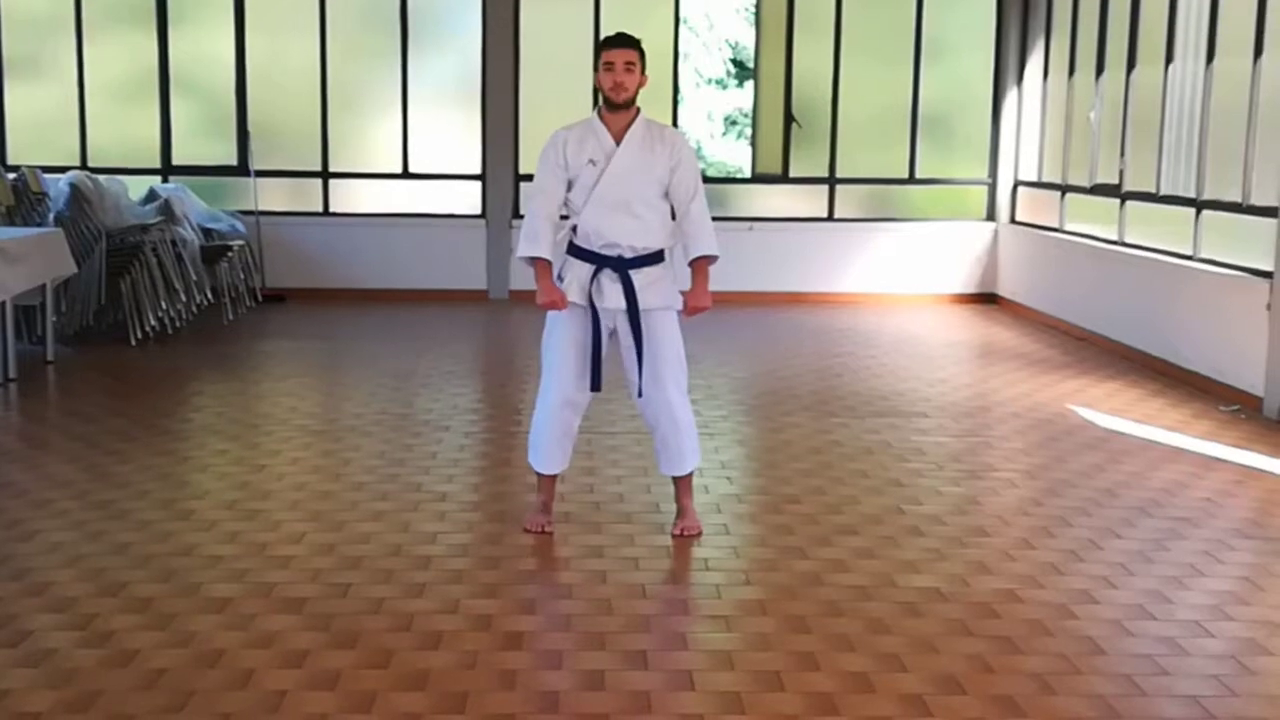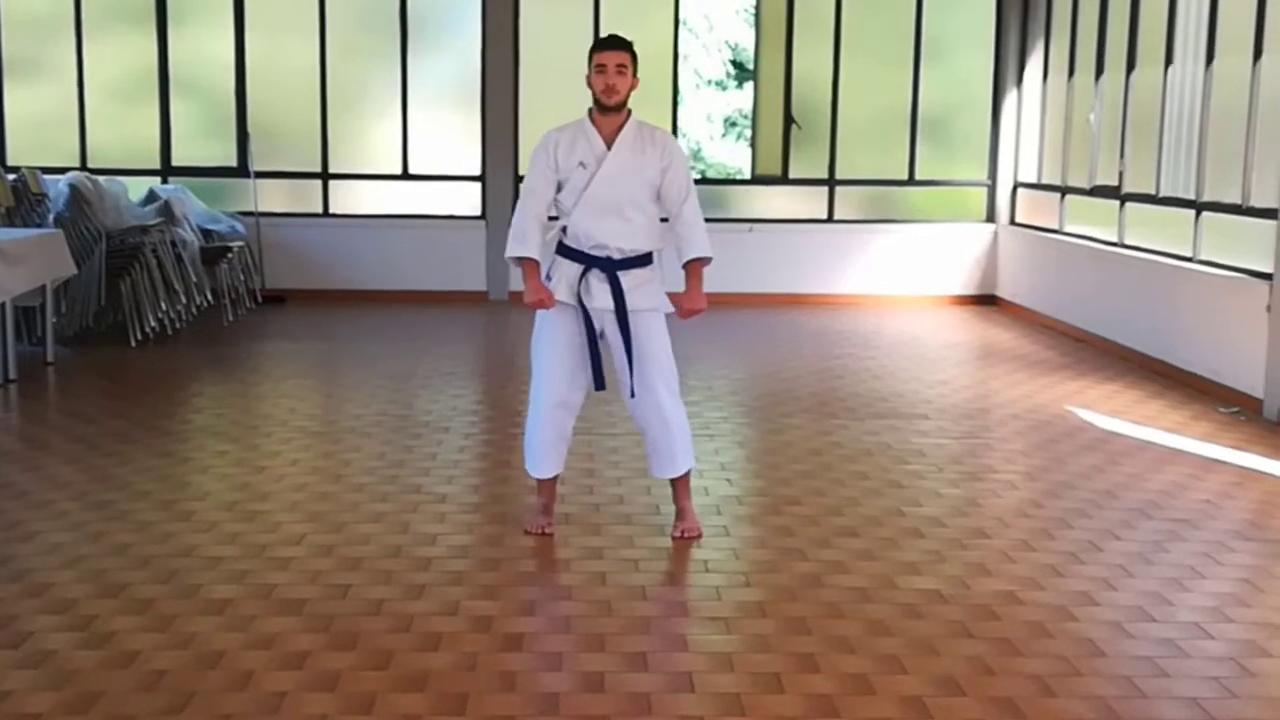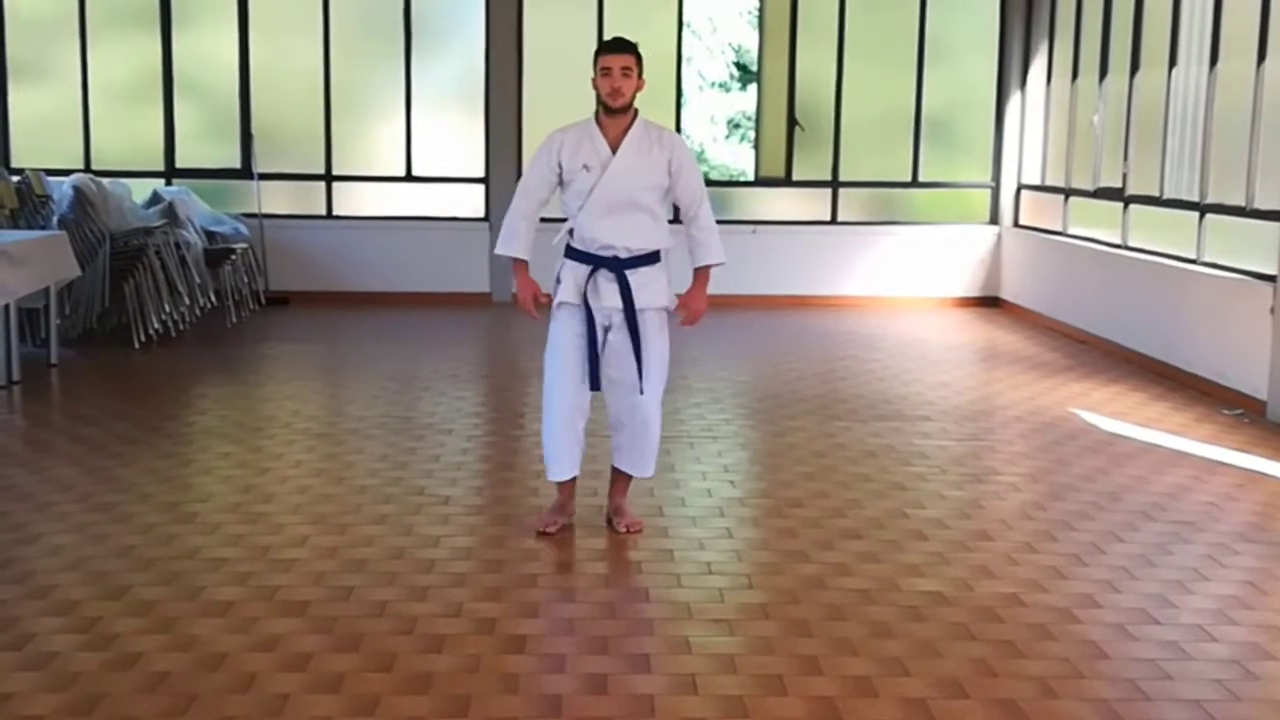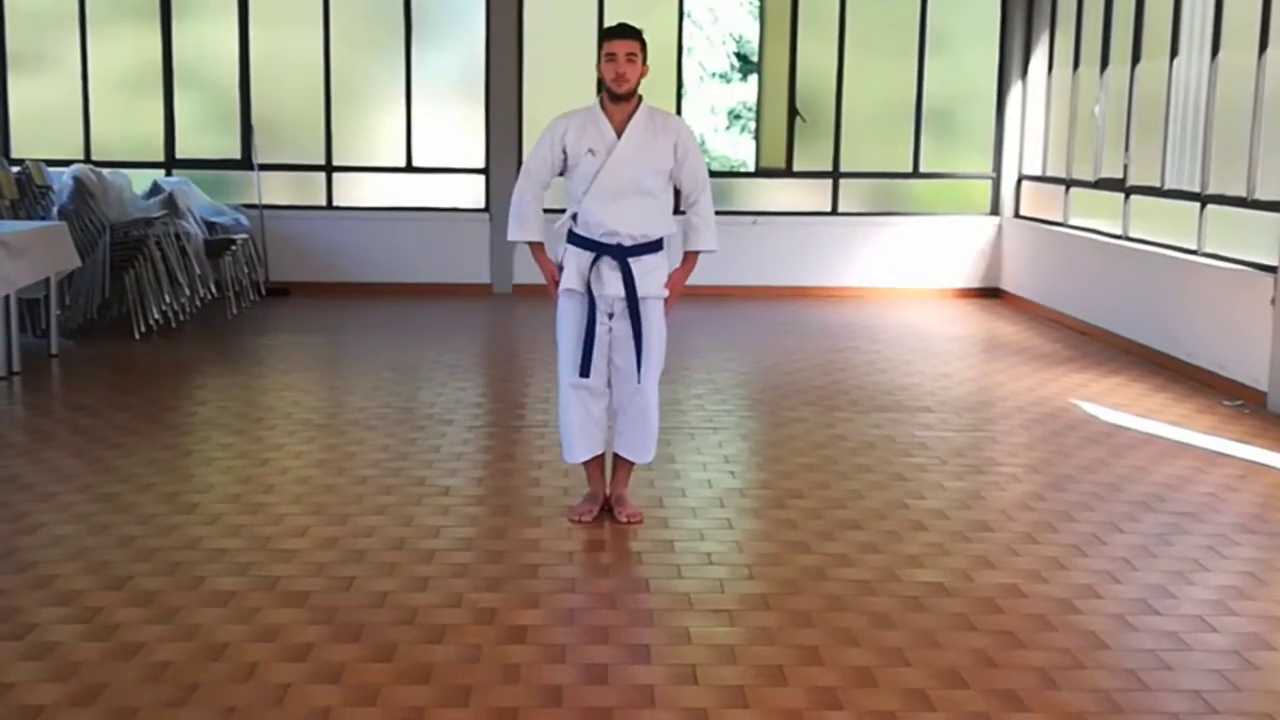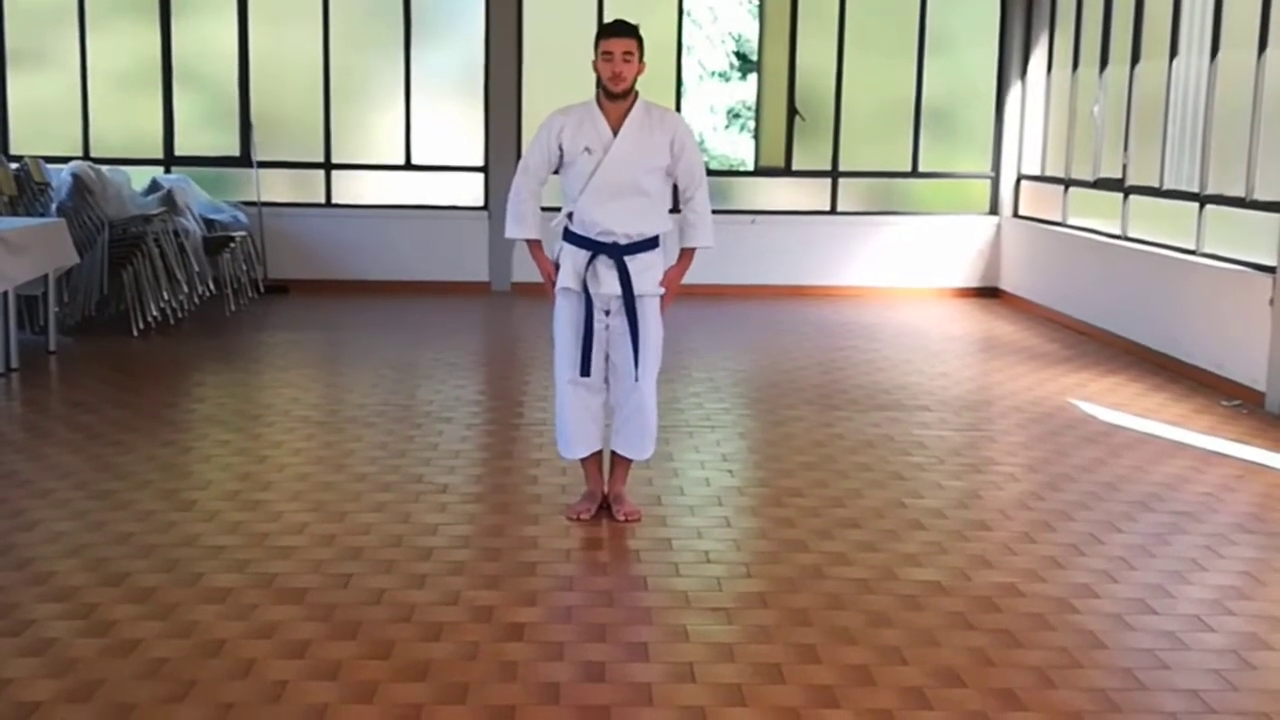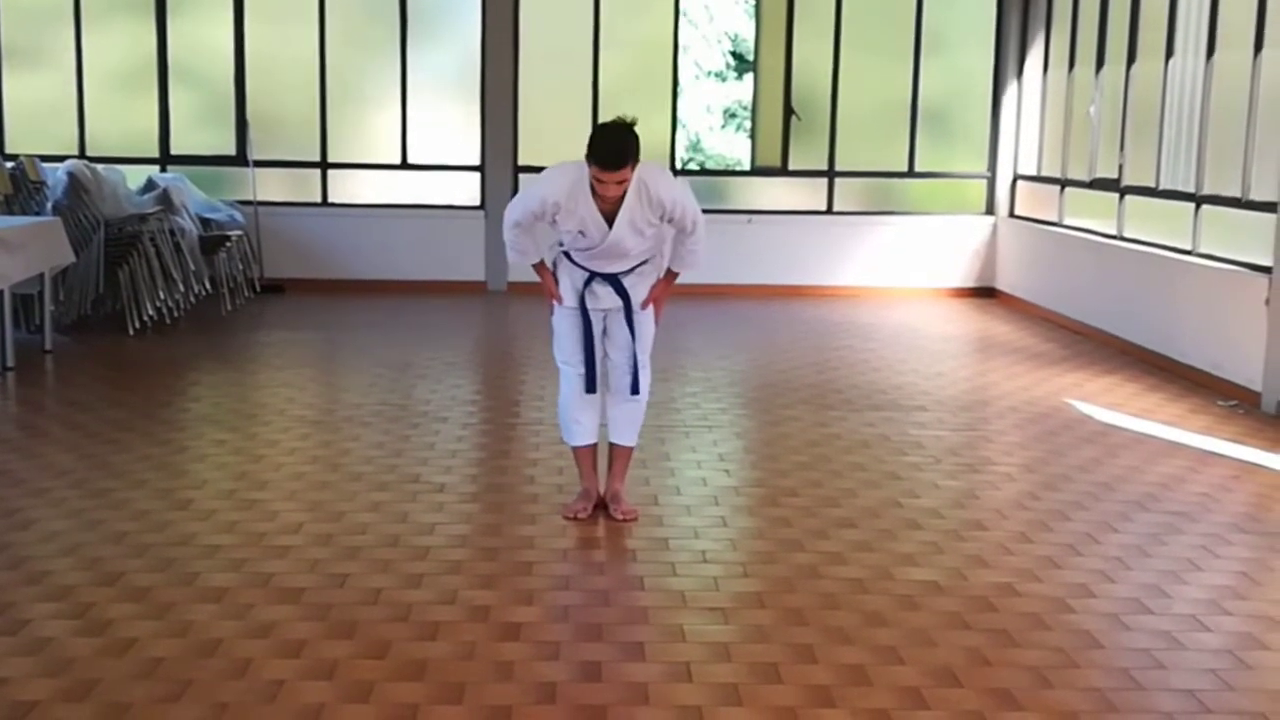
dt=0.7s
person 1, frame 1
left shoulder: (670, 144)
right shoulder: (566, 142)
left elbow: (693, 213)
right elbow: (542, 212)
left wrist: (700, 281)
right wrist: (544, 279)
left hip: (648, 282)
right hip: (581, 279)
left knee: (666, 394)
right knee: (560, 392)
left ankle: (685, 501)
right ankle: (544, 498)
person 1, frame 2
left shoulder: (660, 146)
right shoulder: (557, 143)
left elbow: (685, 214)
right elbow: (531, 212)
left wrist: (694, 284)
right wrist: (531, 278)
left hip: (635, 282)
right hip: (569, 280)
left knee: (657, 396)
right knee: (552, 395)
left ankle: (684, 504)
right ankle: (545, 500)
person 1, frame 3
left shoulder: (668, 146)
right shoulder: (563, 143)
left elbow: (698, 214)
right elbow: (525, 207)
left wrist: (699, 286)
right wrist: (521, 275)
left hip: (642, 283)
right hip: (579, 280)
left knee: (639, 397)
right knee: (563, 394)
left ankle: (618, 499)
right ankle: (564, 497)
person 1, frame 4
left shoulder: (672, 132)
right shoulder: (567, 128)
left elbow: (699, 199)
right elbow: (527, 190)
left wrist: (685, 269)
right wrist: (543, 260)
left hip: (644, 270)
right hip: (583, 268)
left knee: (638, 383)
right knee: (581, 380)
left ankle: (620, 489)
right ankle: (594, 488)
person 1, frame 5
left shoulder: (670, 127)
right shoulder: (563, 124)
left elbow: (695, 196)
right elbow: (525, 188)
left wrist: (681, 266)
right wrist: (541, 258)
left hip: (642, 267)
right hip: (579, 265)
left knee: (636, 380)
right knee: (577, 377)
left ankle: (618, 487)
right ankle: (592, 486)
person 1, frame 6
left shoulder: (664, 189)
right shoulder: (554, 187)
left elbow: (692, 230)
right elbow: (515, 222)
left wrist: (667, 282)
right wrist: (543, 274)
left hip: (636, 283)
right hip: (575, 281)
left knee: (630, 377)
right knee: (578, 376)
left ankle: (616, 486)
right ankle: (588, 485)
